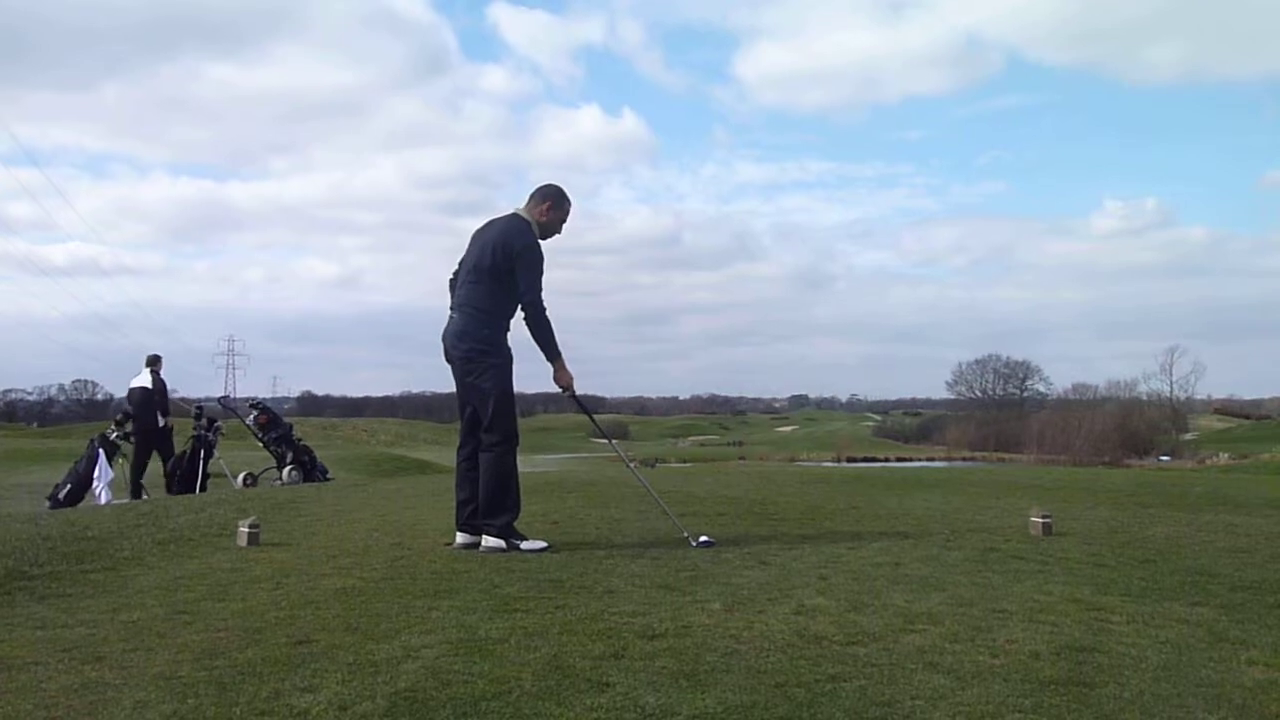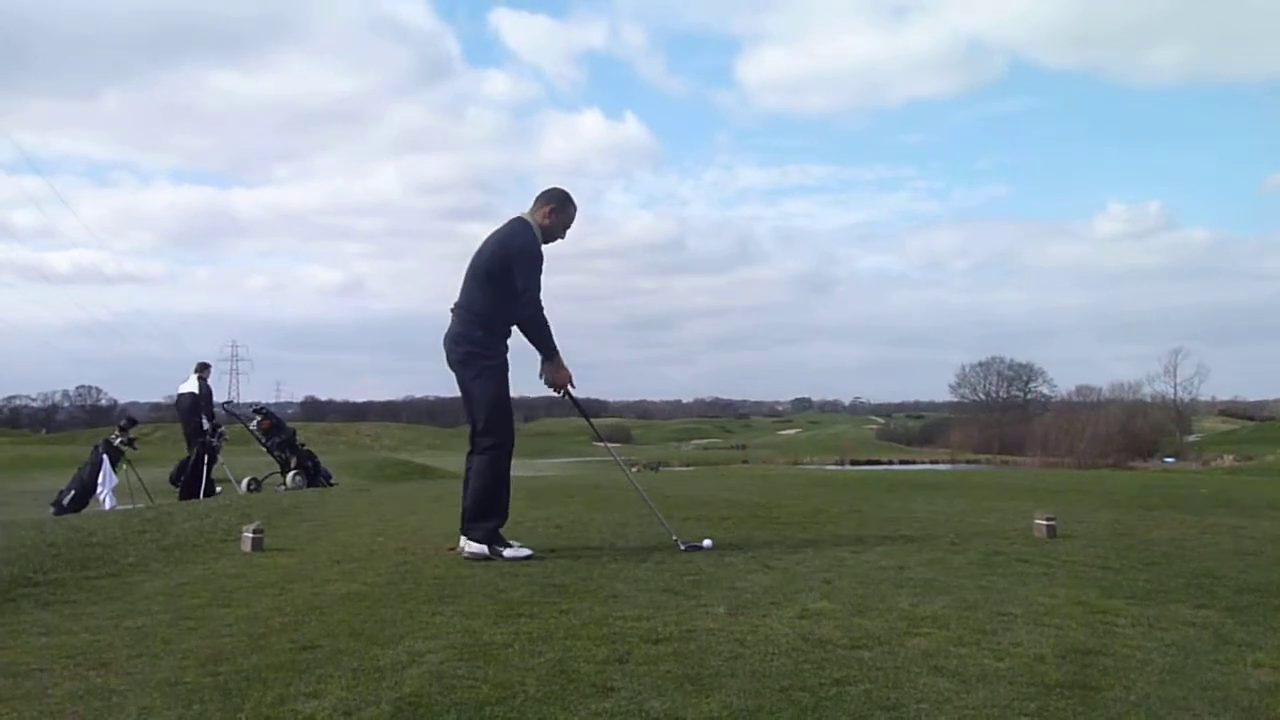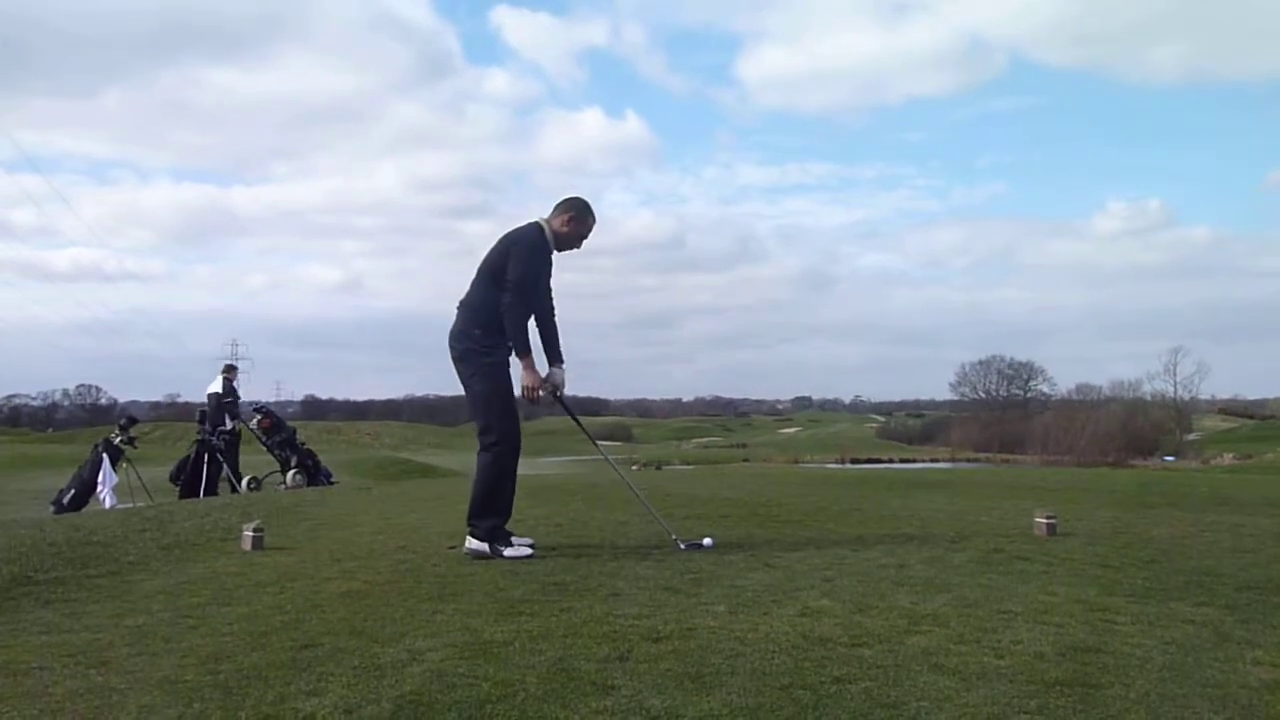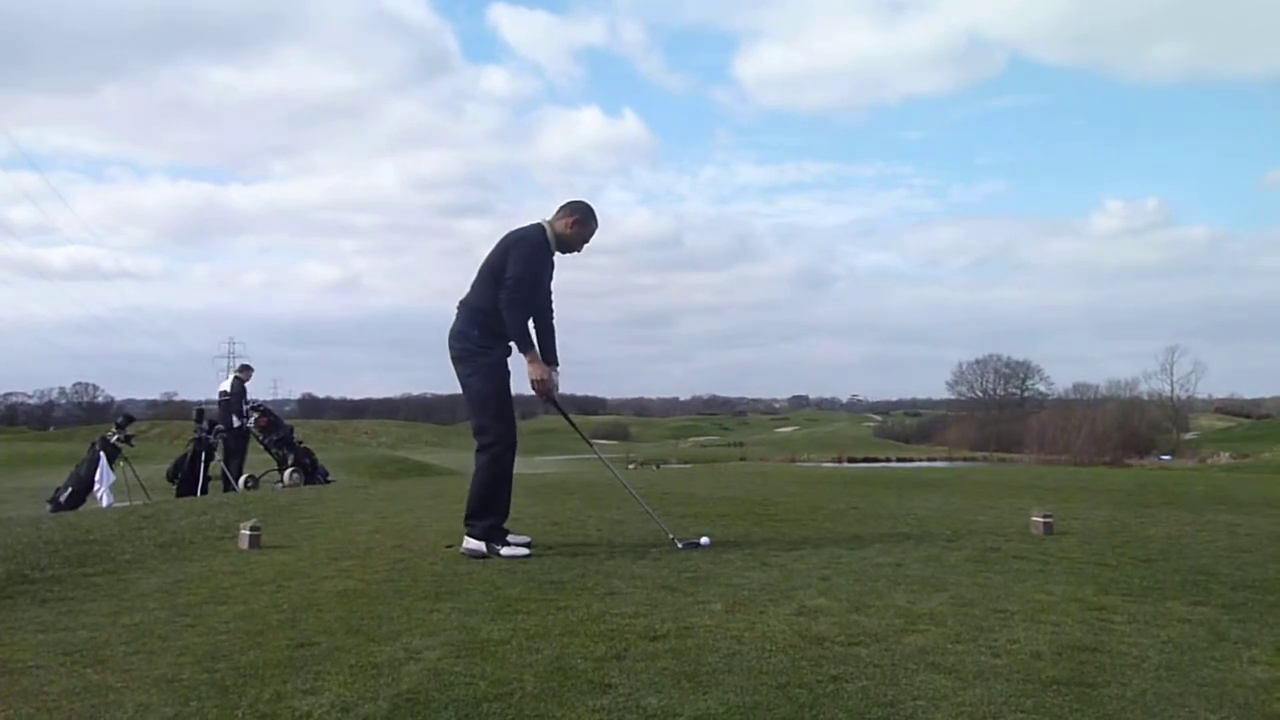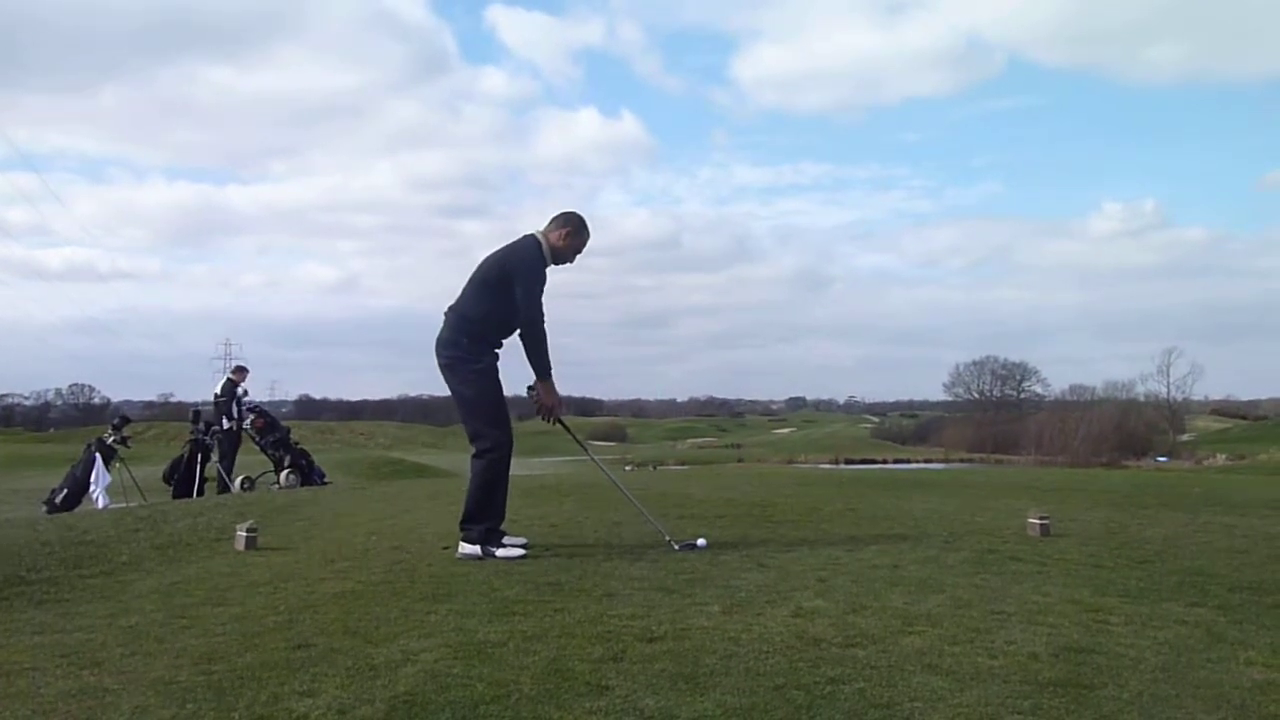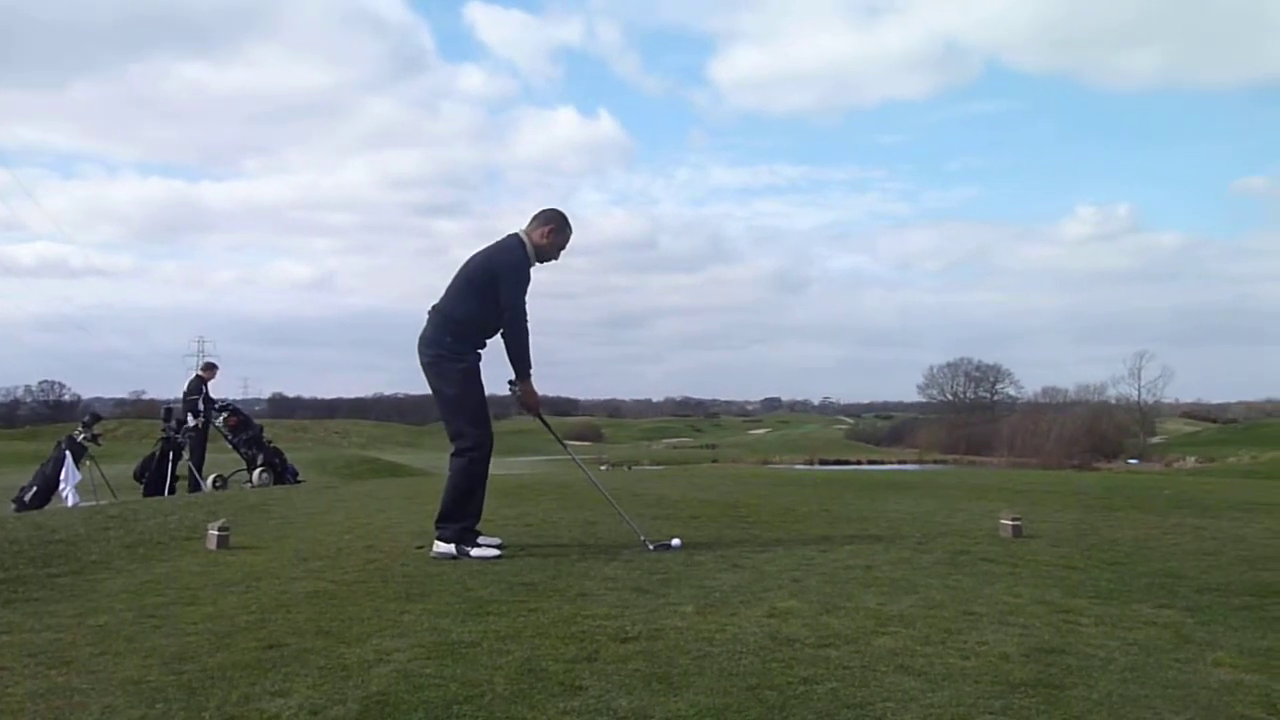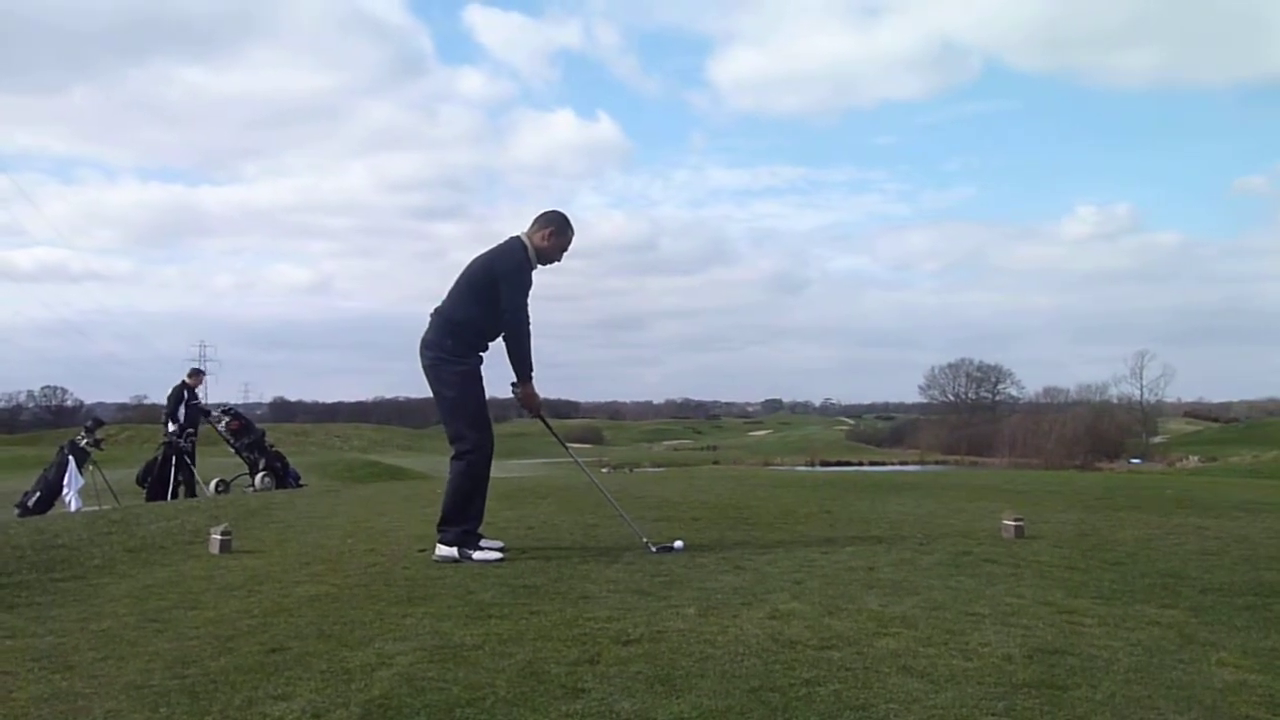
dt=0.7s
person 1, frame 1
left shoulder: (492, 229)
right shoulder: (524, 242)
left elbow: (457, 279)
right elbow: (533, 308)
right wrist: (558, 363)
left hip: (460, 337)
right hip: (483, 343)
left knee: (474, 434)
right knee: (499, 436)
left ankle: (470, 526)
right ankle: (498, 530)
person 1, frame 2
left shoulder: (511, 236)
right shoulder: (524, 243)
left elbow: (520, 307)
right elbow: (530, 308)
left wrist: (547, 356)
right wrist: (554, 361)
left hip: (469, 342)
right hip: (478, 346)
left knee: (486, 438)
right knee: (496, 439)
left ankle: (474, 530)
right ankle: (482, 536)
person 1, frame 3
left shoulder: (537, 249)
right shoulder: (529, 243)
left elbow: (544, 312)
right elbow: (512, 304)
left wrist: (556, 366)
right wrist: (527, 365)
left hip: (485, 344)
right hip: (477, 344)
left knee: (504, 437)
right knee: (501, 436)
left ankle: (493, 528)
right ankle: (482, 532)
person 1, frame 4
left shoulder: (542, 254)
right shoulder: (529, 242)
left elbow: (543, 314)
right elbow: (511, 301)
left wrist: (550, 367)
right wrist: (532, 359)
left hip: (486, 346)
right hip: (475, 344)
left knee: (503, 438)
right knee: (497, 438)
left ankle: (489, 527)
right ankle: (480, 532)
person 1, frame 5
left shoulder: (525, 255)
right shoulder: (528, 258)
left elbow: (530, 323)
right elbow: (530, 325)
left wrist: (542, 381)
right wrist: (546, 384)
left hip: (468, 350)
right hip: (465, 351)
left knee: (498, 441)
right knee: (492, 442)
left ankle: (486, 530)
right ankle: (475, 537)
person 1, frame 6
left shoulder: (508, 254)
right shoulder: (513, 258)
left elbow: (509, 321)
right elbow: (514, 323)
left wrist: (522, 380)
right wrist: (525, 381)
left hip: (449, 349)
right hip: (448, 350)
left knee: (478, 440)
right knee: (472, 442)
left ankle: (462, 530)
right ankle: (450, 536)
person 1, frame 7
left shoulder: (510, 258)
right shoulder: (514, 261)
left elbow: (513, 325)
right elbow: (515, 326)
left wrist: (524, 382)
right wrist: (526, 383)
left hip: (451, 352)
right hip: (450, 354)
left knee: (479, 444)
right knee: (472, 445)
left ankle: (464, 532)
right ankle: (452, 540)
